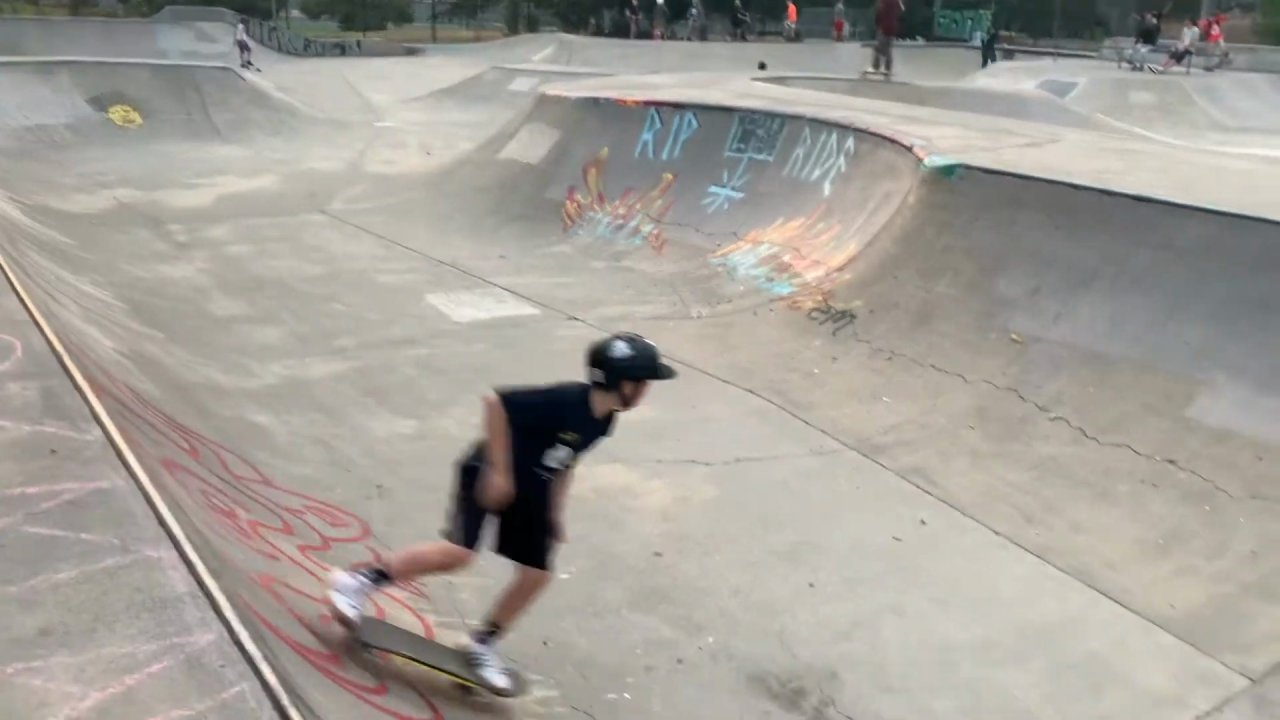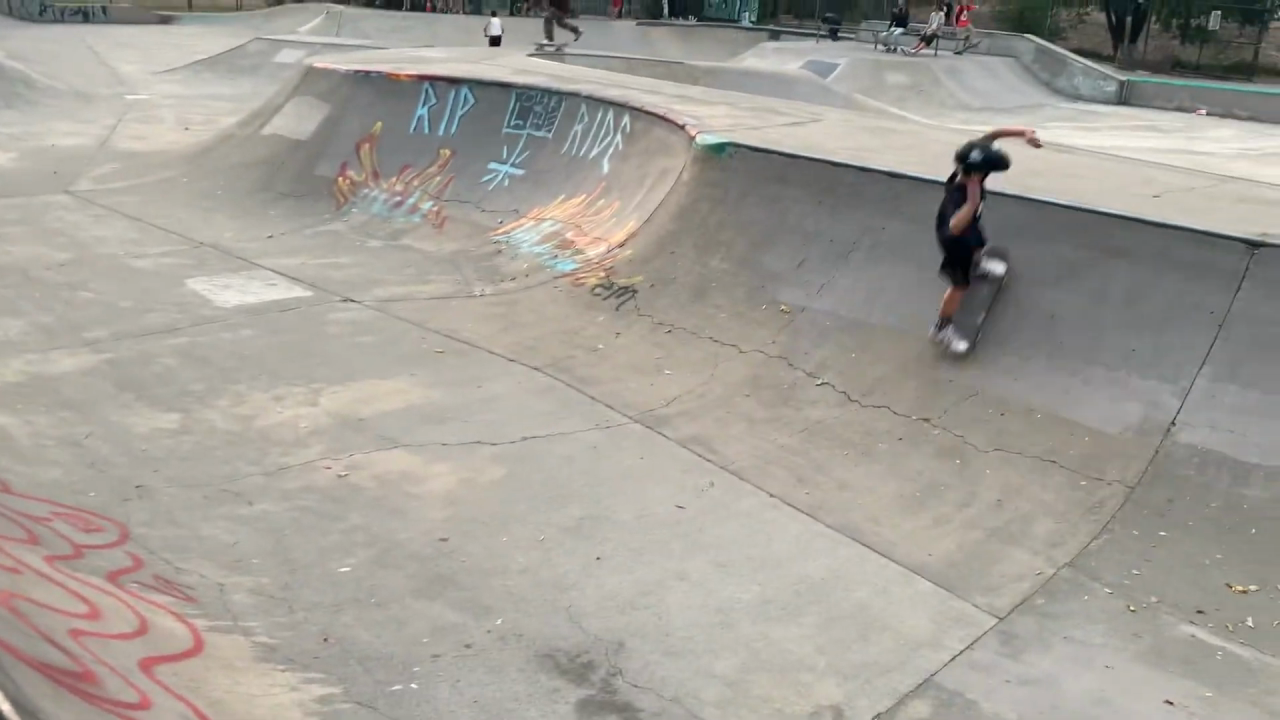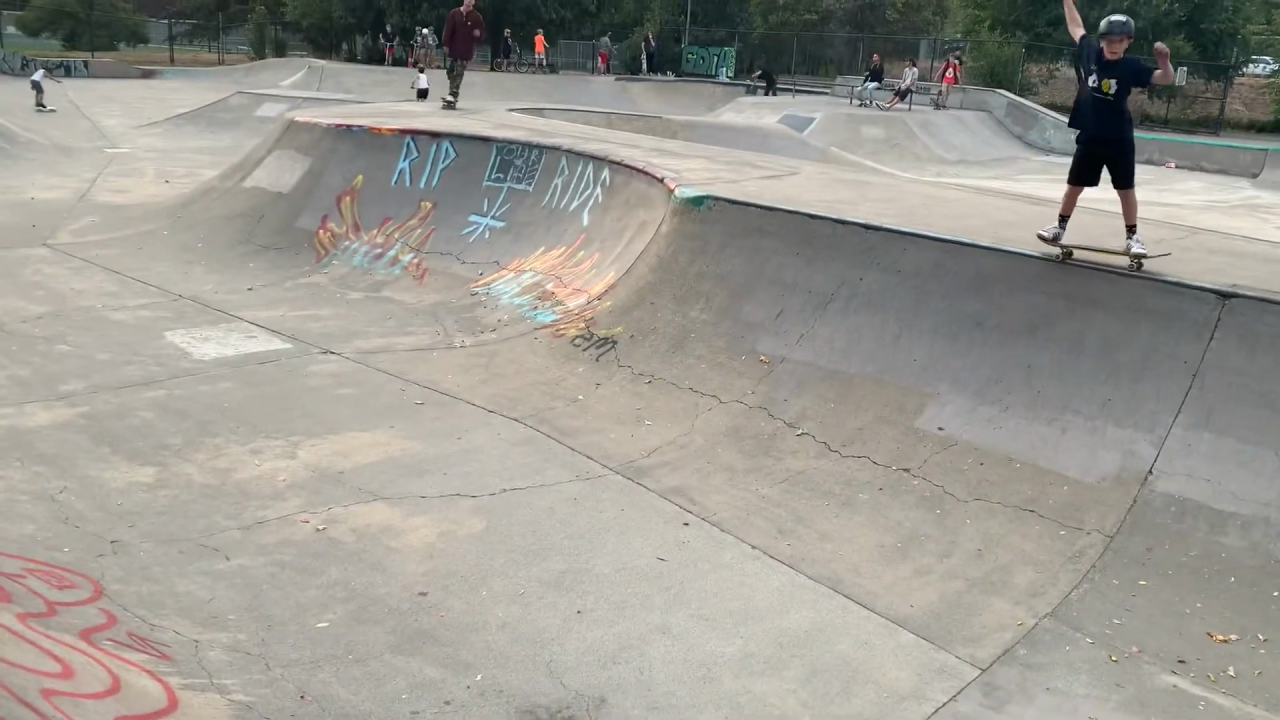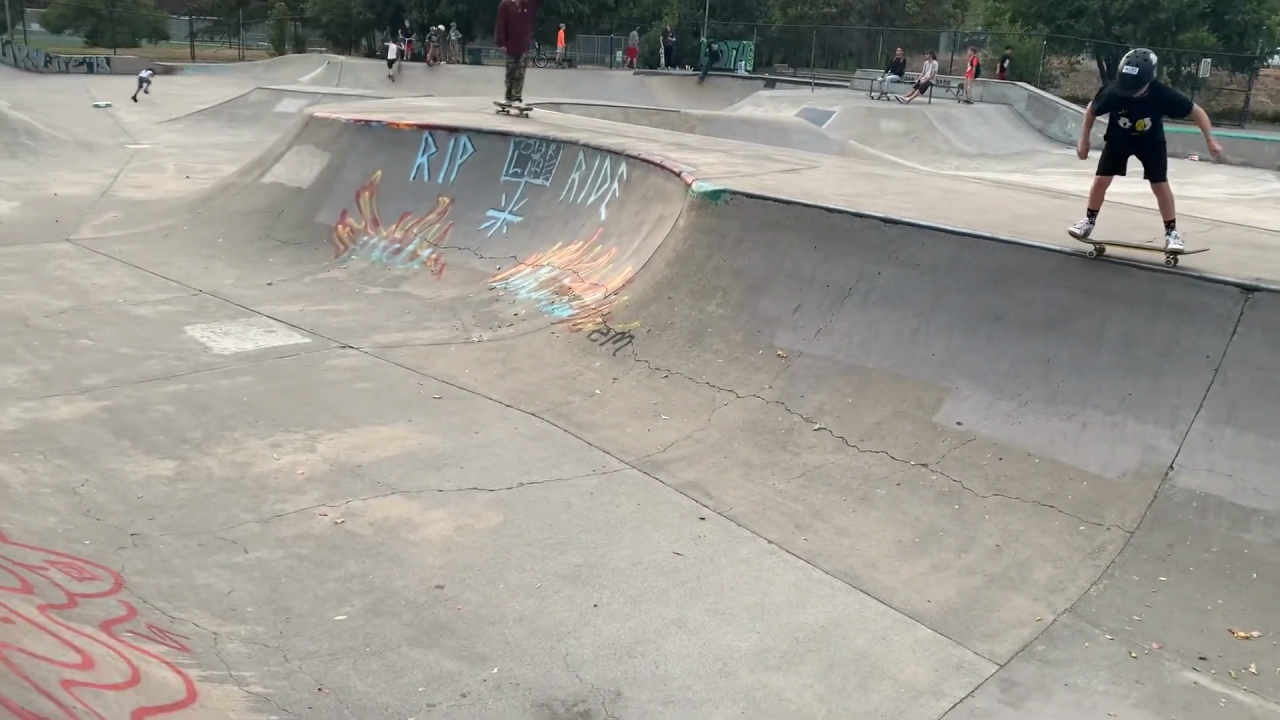
dt=1s
person 1, frame 1
left shoulder: (601, 421)
right shoulder: (563, 400)
right elbow: (496, 403)
left wrist: (556, 509)
right wrist: (499, 471)
left hip: (530, 487)
right hip: (487, 474)
left knee: (536, 574)
right knee: (458, 553)
left ankle: (482, 645)
right ankle: (361, 581)
person 1, frame 2
left shoulder: (967, 171)
right shoulder: (957, 196)
left elbow: (990, 137)
right elbow: (954, 228)
left wrist: (1023, 132)
right wrist: (972, 203)
left hip: (970, 231)
right hip: (957, 241)
left knee: (979, 247)
right knee: (960, 287)
left ankle: (976, 263)
right ankle: (943, 327)
person 1, frame 3
left shoulder: (1132, 66)
right shoulder: (1090, 53)
left elbow: (1166, 79)
right elbow: (1076, 26)
left wrist: (1164, 60)
left hip: (1119, 140)
right hip: (1089, 138)
left knee: (1126, 190)
right knee: (1073, 187)
left ankle: (1132, 236)
right ankle: (1060, 228)
person 1, frame 4
left shoulder: (1163, 94)
right shoulder: (1112, 92)
left elbow: (1195, 112)
right elbow: (1092, 109)
left wrist: (1210, 140)
right wrist: (1084, 140)
left hip: (1151, 142)
right hip: (1117, 140)
left knee: (1159, 184)
right knee: (1101, 179)
left ankle: (1171, 232)
right ankle: (1089, 221)
